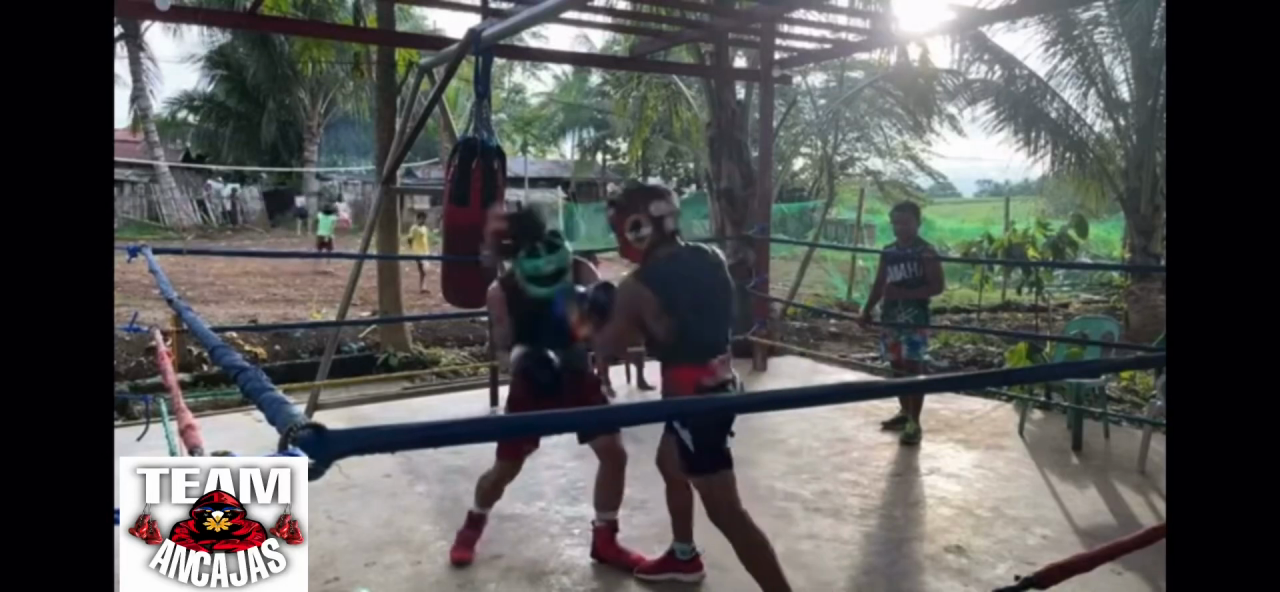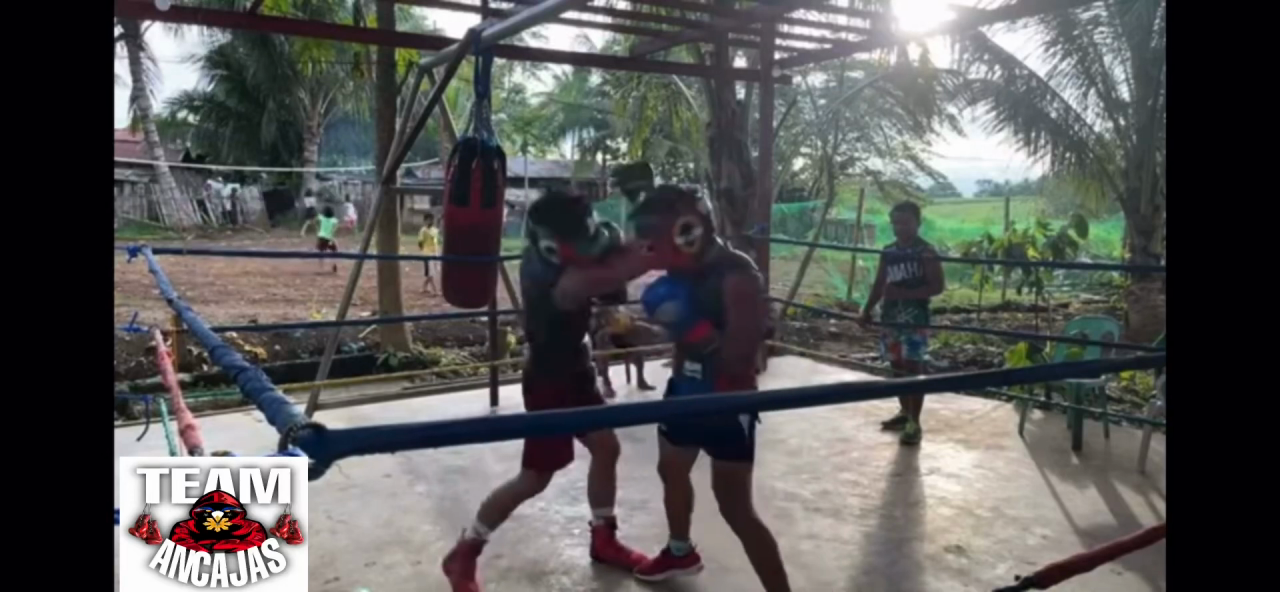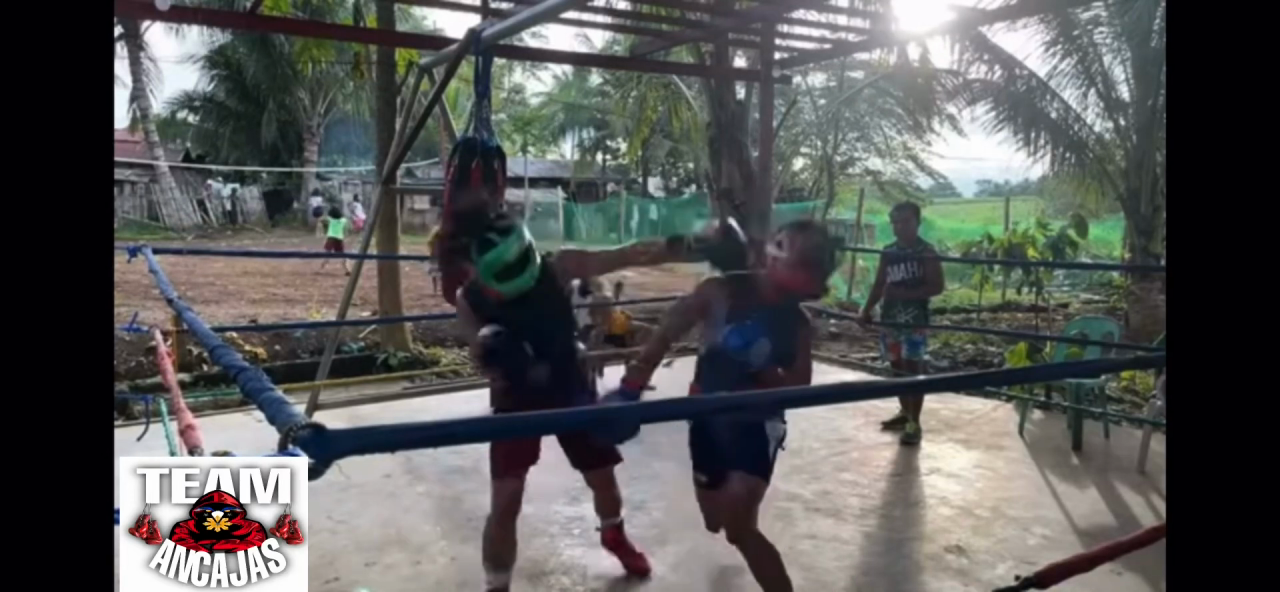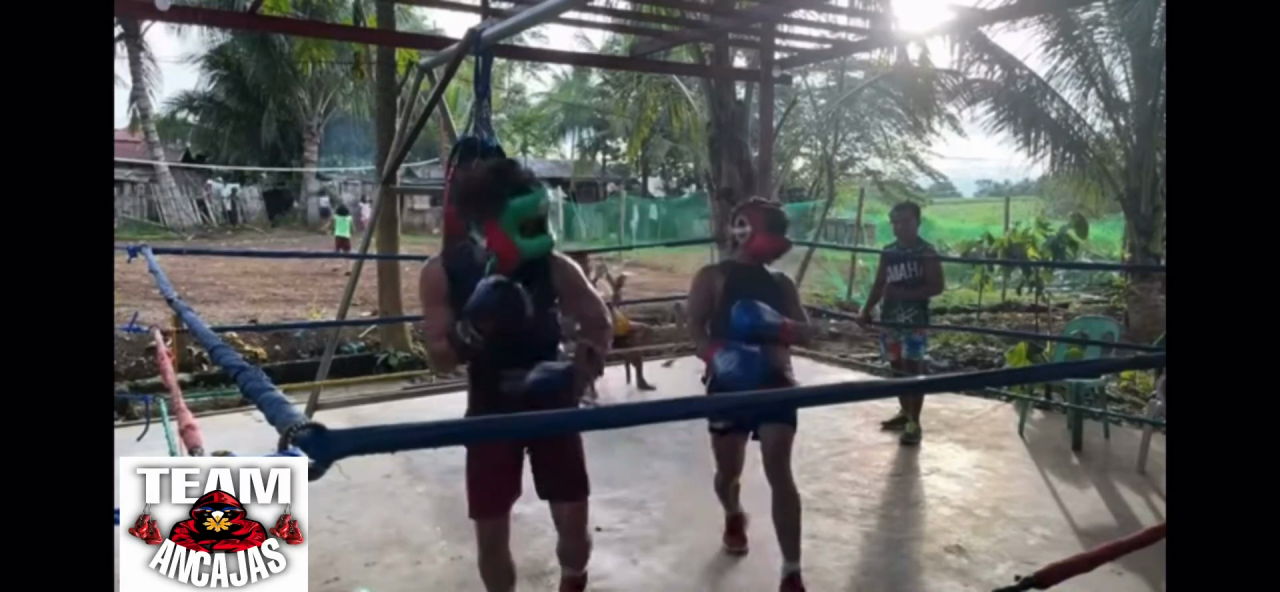
dt=0.3s
person 1, frame 1
left shoulder: (578, 271)
right shoulder: (502, 292)
right elbow: (503, 346)
right wrist: (518, 359)
left hip: (576, 373)
right hip: (533, 379)
left knee: (614, 453)
right knee: (507, 467)
left ankle: (604, 539)
right ankle: (472, 526)
person 1, frame 2
left shoulder: (540, 249)
right shoulder: (573, 279)
right elbow: (637, 263)
left hip: (568, 373)
right hip: (552, 381)
left knee: (607, 447)
right knee: (536, 476)
left ankle: (604, 539)
right ankle: (466, 553)
person 1, frame 3
left shoulder: (550, 269)
right shoulder: (468, 298)
left elbow: (625, 255)
right elbow: (484, 359)
left wrist: (681, 247)
right wrist: (492, 359)
left hip: (569, 385)
right hip: (516, 397)
left knee: (601, 475)
right knee: (505, 501)
left ankle: (614, 535)
person 1, frame 4
left shoulder: (552, 267)
right shoulder: (443, 273)
left elbow: (597, 327)
right elbow: (439, 357)
left wrist: (578, 372)
right wrist: (469, 332)
left hip: (552, 401)
right hip: (492, 407)
left knee: (573, 521)
right knee: (491, 530)
person 2, frame 1
left shoulder: (639, 287)
right shoulder: (708, 258)
left elbow: (607, 348)
left hip: (692, 397)
right hip: (713, 388)
left knee: (725, 513)
right knee: (670, 468)
right ankle: (684, 556)
person 2, frame 2
left shoulder: (738, 277)
right shoulder: (690, 262)
left elbow: (742, 356)
left wrist: (692, 325)
left hip: (728, 398)
right hip: (686, 387)
left knee: (735, 509)
right knee: (671, 470)
right ankle: (681, 552)
person 2, frame 3
left shoulder: (799, 323)
right shoulder: (719, 292)
left elbow: (798, 390)
right elbow: (667, 334)
left wrist: (767, 370)
right wrist: (633, 383)
left hip: (756, 424)
right hip: (709, 418)
left knee: (739, 525)
right knee: (717, 517)
right ankle: (732, 520)
person 2, frame 4
left shoulder: (780, 283)
right shoulder: (712, 277)
left elbow: (803, 332)
right elbow: (695, 328)
left wrist: (775, 327)
right wrist: (717, 355)
left hip: (772, 380)
right hip: (729, 381)
left knee: (778, 473)
right knee: (728, 470)
right ankle: (734, 516)
person 3, frame 1
left shoulder: (926, 252)
right shoulder: (888, 251)
left elbow: (937, 286)
right elbow: (879, 284)
left wrist: (904, 293)
right wrist: (867, 310)
left hip: (915, 318)
right hip: (890, 316)
left knee: (914, 367)
right knee: (897, 366)
left ankle: (914, 422)
right ankle: (904, 412)
person 3, frame 2
left shoulder: (926, 252)
right shoulder: (888, 252)
left elbow: (937, 286)
right elbow: (879, 284)
left wrist: (904, 293)
right wrist: (867, 310)
left hip: (915, 318)
right hip: (890, 316)
left knee: (914, 368)
right knee: (897, 366)
left ankle: (914, 423)
right ankle: (904, 412)
person 3, frame 3
left shoulder: (926, 252)
right shoulder: (888, 252)
left elbow: (937, 286)
right elbow: (879, 284)
left wrist: (905, 293)
right wrist: (867, 310)
left hip: (914, 318)
right hip: (890, 316)
left knee: (914, 367)
right knee: (897, 366)
left ankle: (914, 423)
right ankle: (904, 412)
person 3, frame 4
left shoulder: (926, 252)
right shoulder: (888, 251)
left elbow: (937, 286)
right elbow: (879, 284)
left wrist: (904, 293)
right wrist: (867, 310)
left hip: (914, 318)
right hip: (889, 316)
left knee: (913, 368)
right knee: (897, 366)
left ankle: (914, 423)
right ankle: (904, 412)
